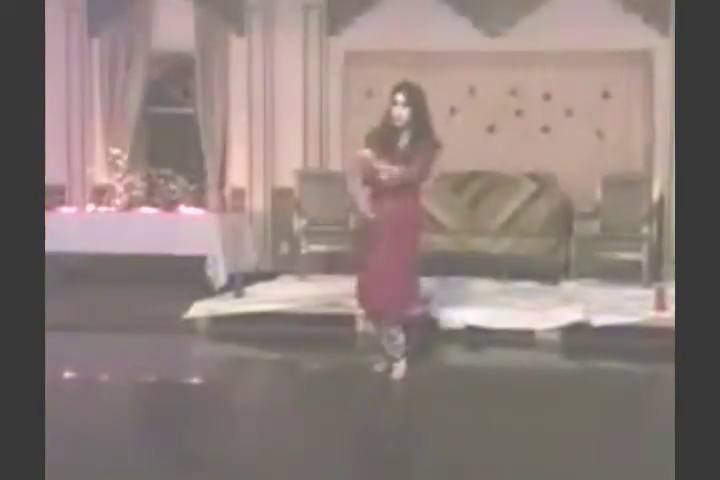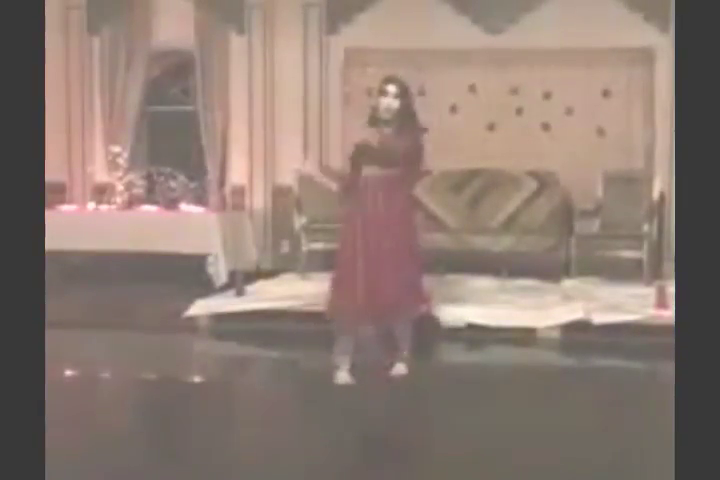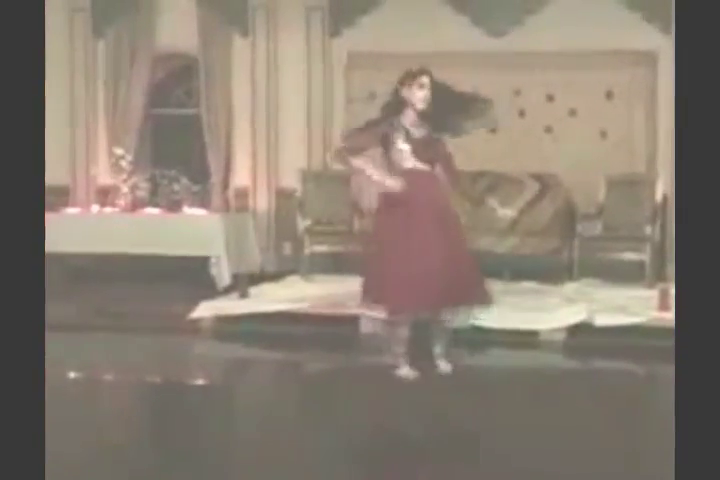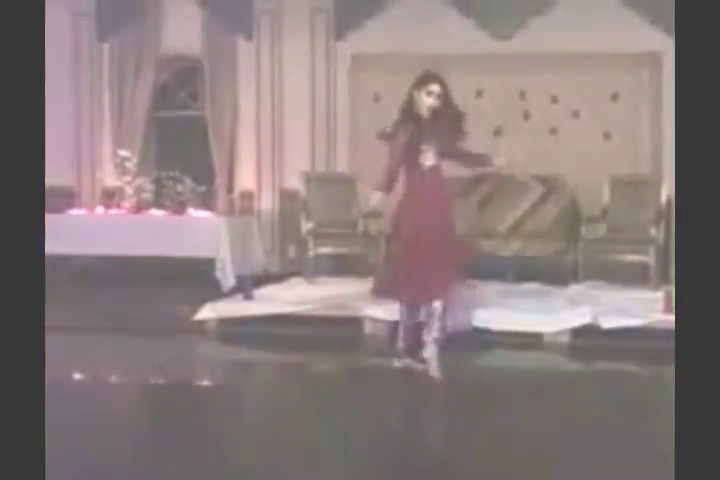
dt=1s
person 1, frame 1
left shoulder: (425, 143)
right shoulder: (377, 137)
left elbow: (413, 174)
right elbow: (360, 173)
left wrist: (381, 169)
right wrist: (361, 198)
left hip: (402, 217)
right hip: (375, 215)
left knee: (388, 283)
right knee: (374, 285)
left ankle: (397, 355)
right ankle: (390, 351)
person 1, frame 2
left shoulder: (409, 137)
right shoulder: (365, 140)
left elbow: (398, 150)
right elbow: (352, 183)
left wrist: (376, 139)
left hip: (395, 221)
right hip: (361, 221)
left knee: (398, 290)
right knee: (352, 291)
left ankle: (402, 357)
right ankle: (341, 364)
person 1, frame 3
left shoulder: (432, 133)
right shoulder: (388, 127)
left elbow: (450, 172)
right elbow: (344, 152)
right wrist: (379, 176)
left hip: (433, 210)
right hip: (399, 212)
left knee: (442, 281)
right knee: (401, 287)
left ankle: (440, 353)
right ankle: (400, 360)
person 1, frame 4
left shoulder: (436, 129)
right shoulder: (407, 129)
left elbow: (456, 154)
right elbow: (395, 164)
left wrist: (493, 160)
right wrist: (382, 191)
left hip: (434, 207)
right hip: (418, 209)
left knee: (418, 284)
right knee: (434, 283)
left ankle: (404, 351)
right ankle: (429, 349)
